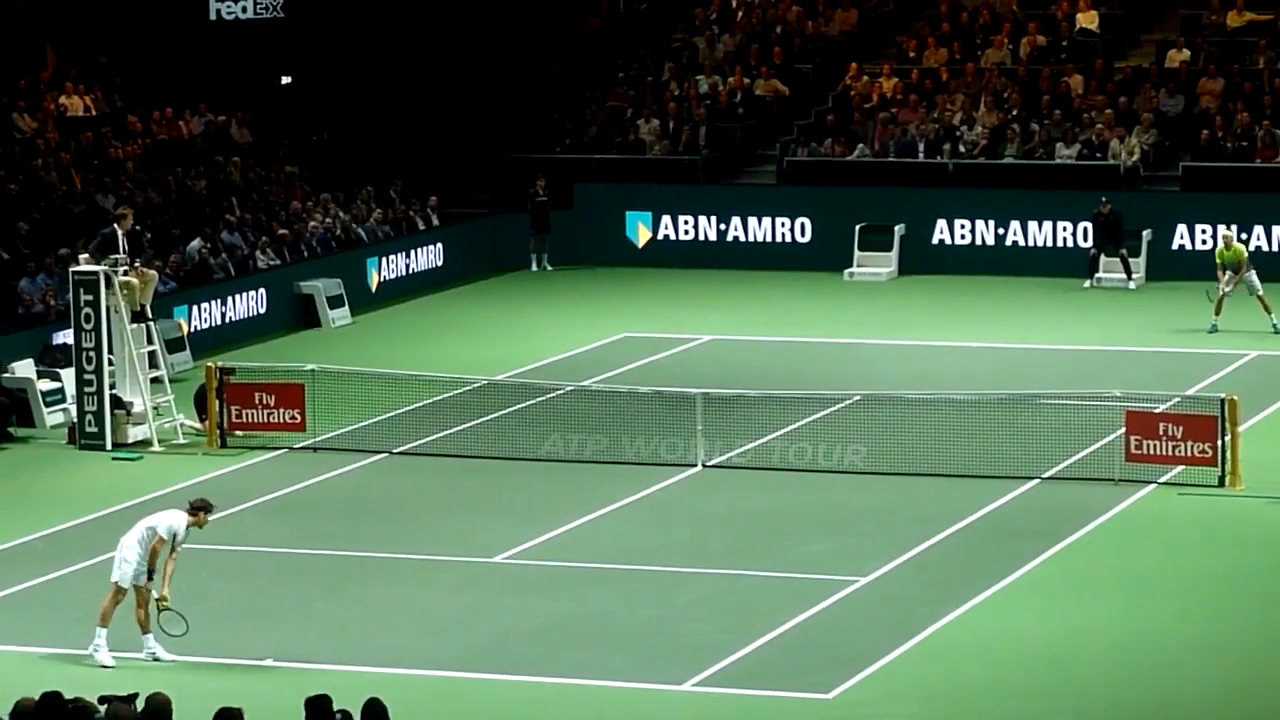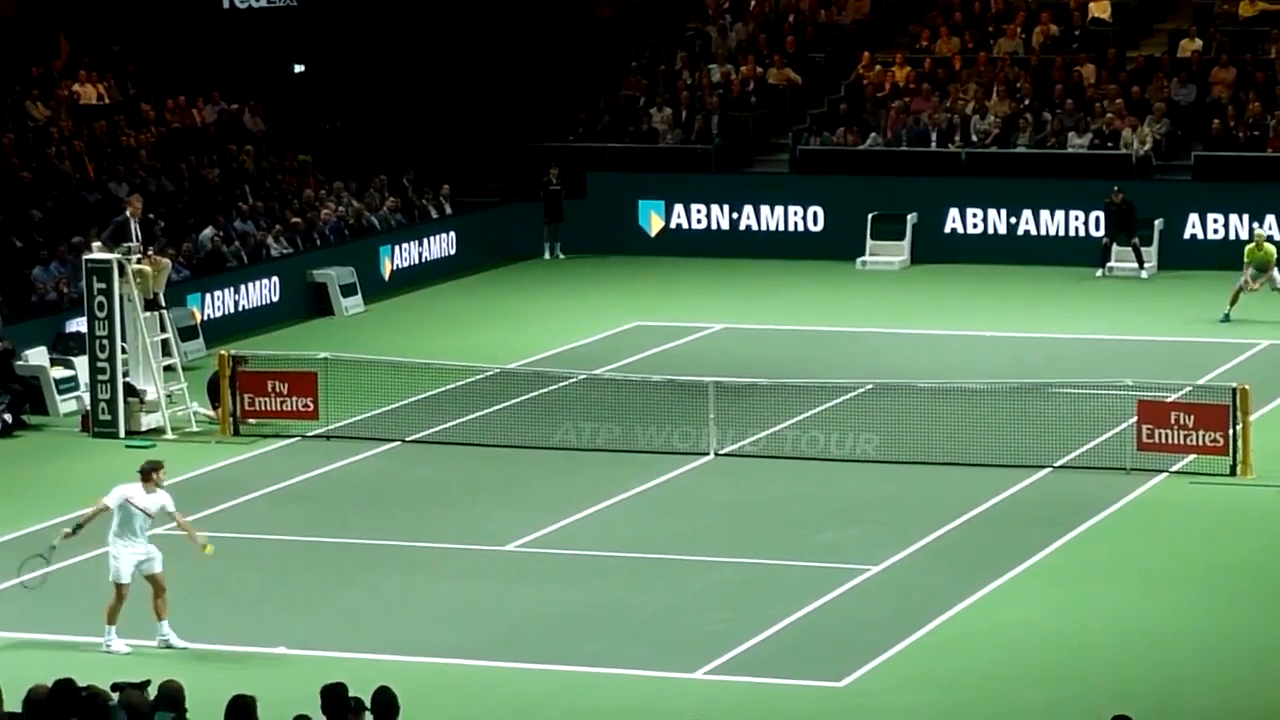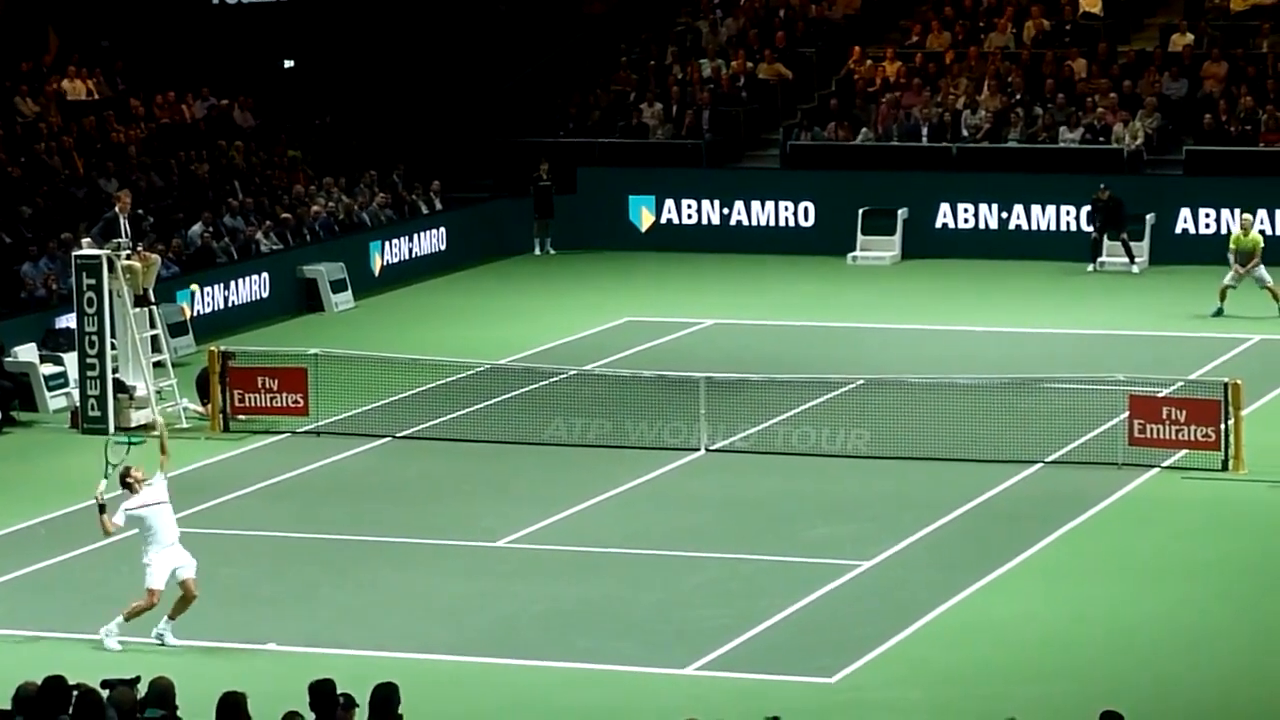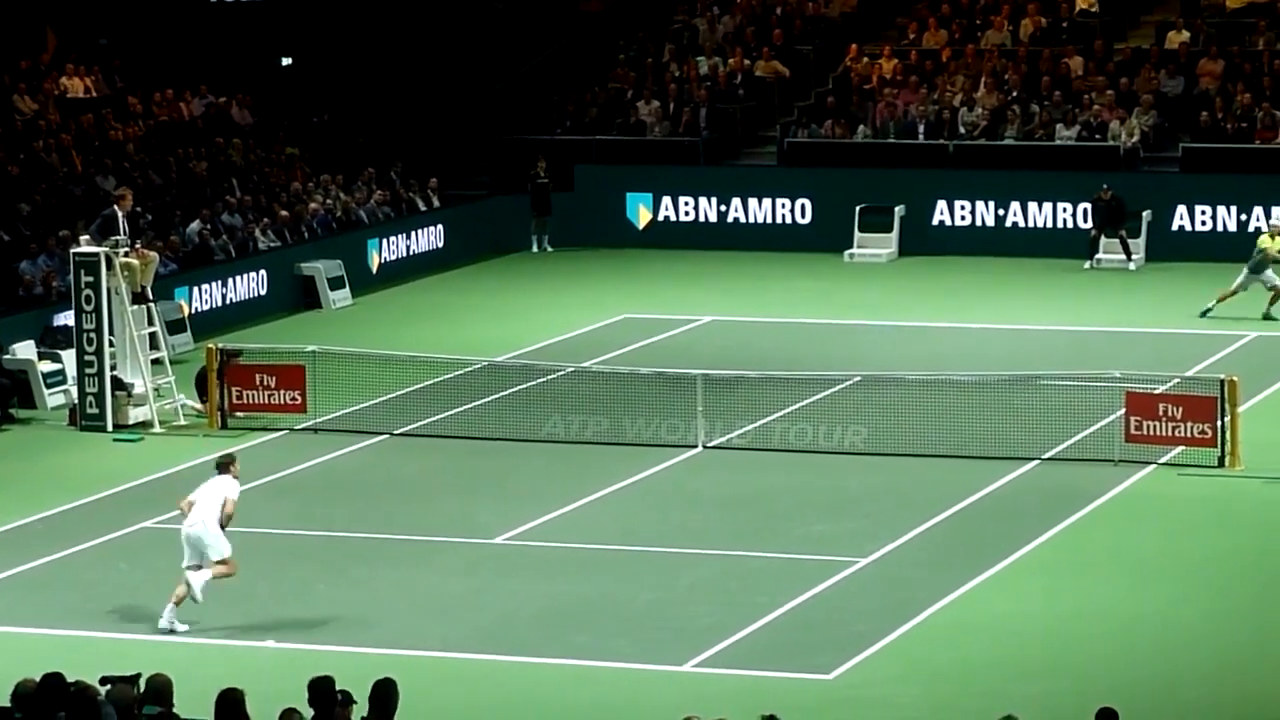
dt=0.7s
person 1, frame 1
left shoulder: (184, 530)
right shoulder: (174, 520)
left elbow: (172, 559)
right elbow: (155, 548)
left wrist: (165, 588)
right wrist: (150, 578)
left hip: (145, 557)
right hip: (131, 550)
left knee: (143, 602)
right knee: (116, 597)
left ankle: (151, 648)
right ankle: (99, 645)
person 1, frame 2
left shoulder: (162, 496)
right shoulder: (126, 491)
left elbow: (177, 518)
right elbow: (98, 509)
left wrist: (195, 536)
right wrist: (75, 528)
left hip: (143, 547)
right hip: (122, 547)
left knee: (161, 587)
right knee: (121, 593)
left ankle: (164, 635)
right ankle: (109, 639)
person 1, frame 3
left shoulder: (157, 485)
right shoulder: (128, 506)
left elbow: (165, 456)
right elbow: (109, 530)
left wrist: (162, 431)
right wrist: (101, 506)
left hip: (176, 551)
right hip: (157, 557)
left knee: (190, 594)
right knee: (151, 601)
left ankle: (163, 630)
right ankle: (111, 630)
person 1, frame 4
left shoulder: (208, 484)
right shoulder: (232, 483)
left elbow: (183, 505)
right elbow: (229, 511)
right wrist: (221, 527)
left hip: (188, 528)
right hip: (205, 527)
left knee: (190, 581)
right knee: (229, 569)
left ankle: (169, 617)
right ankle: (199, 577)
